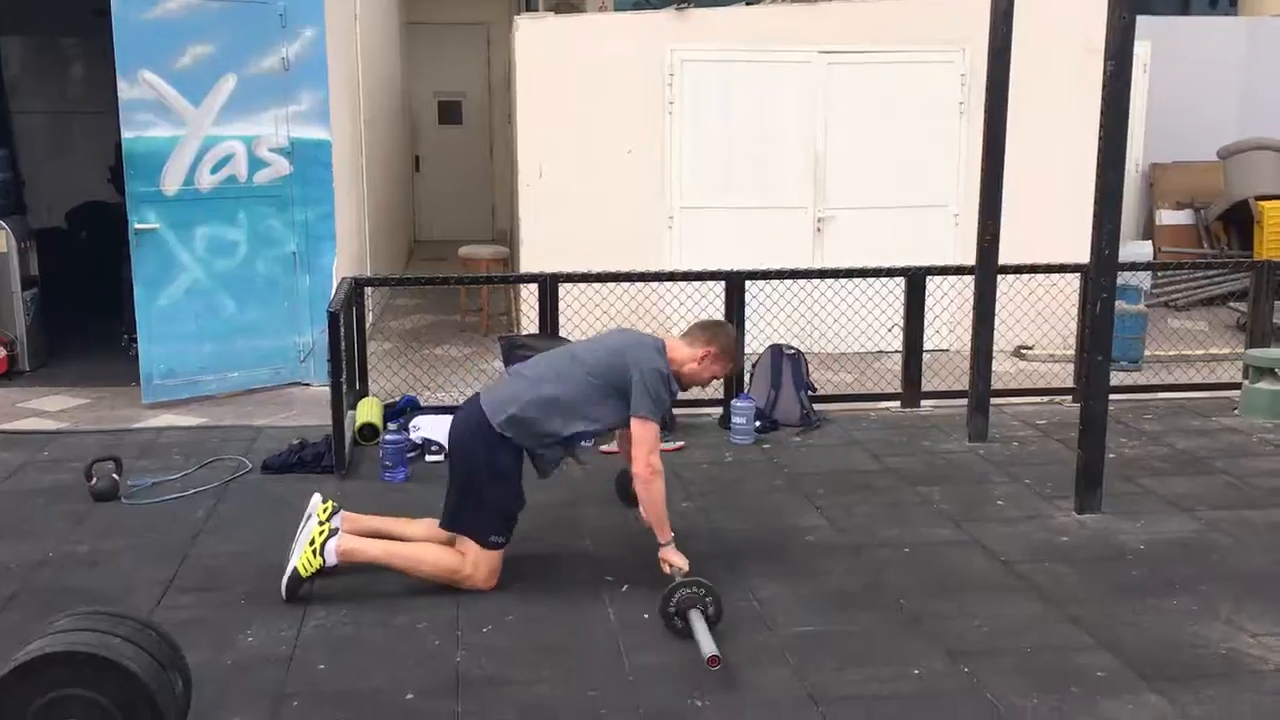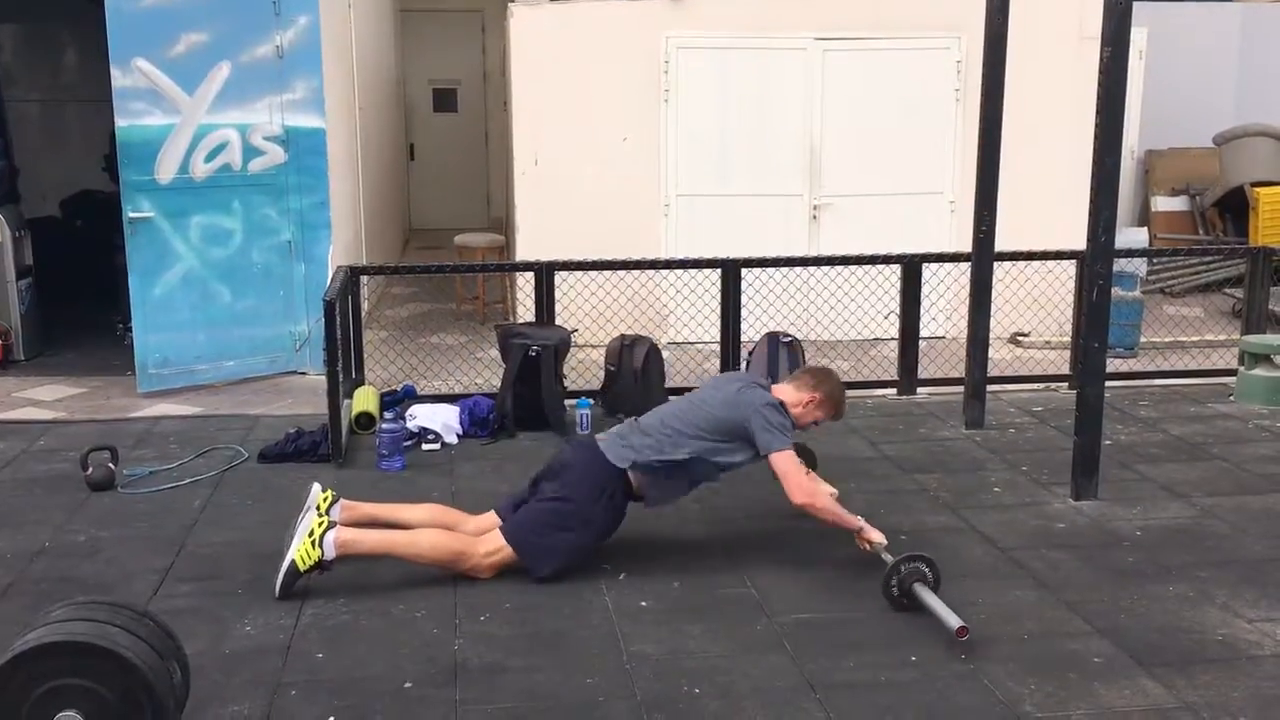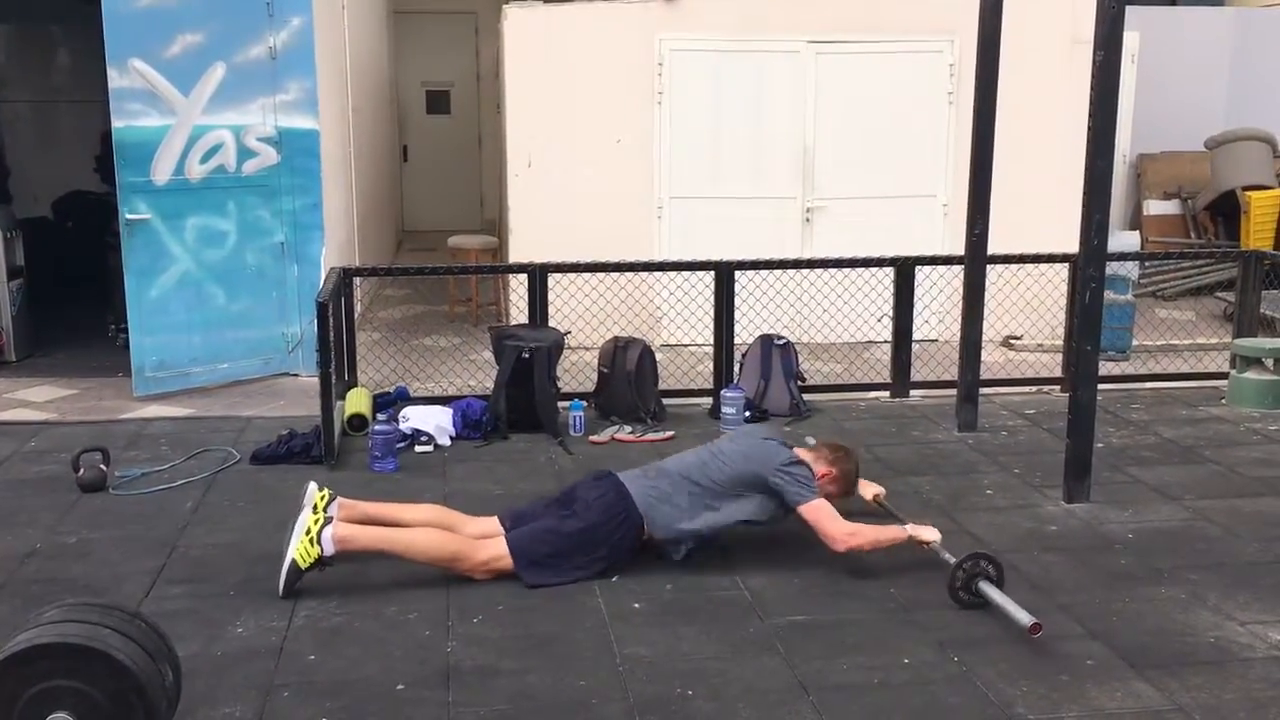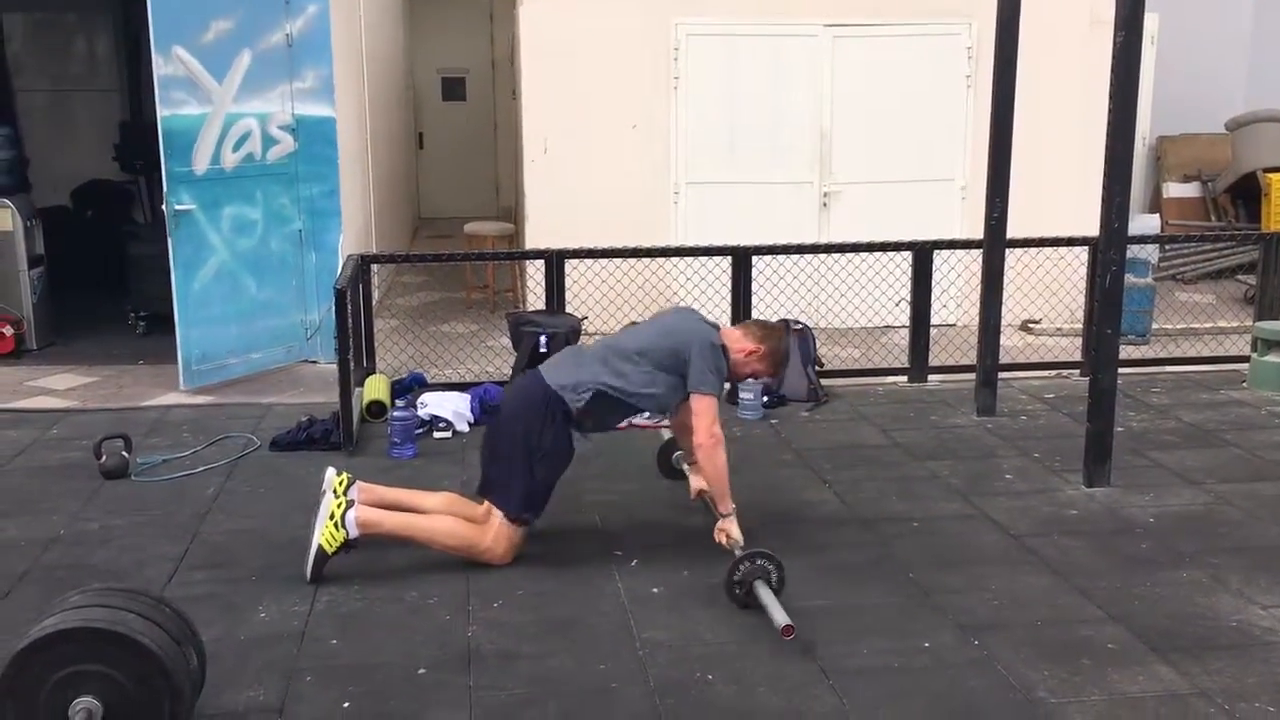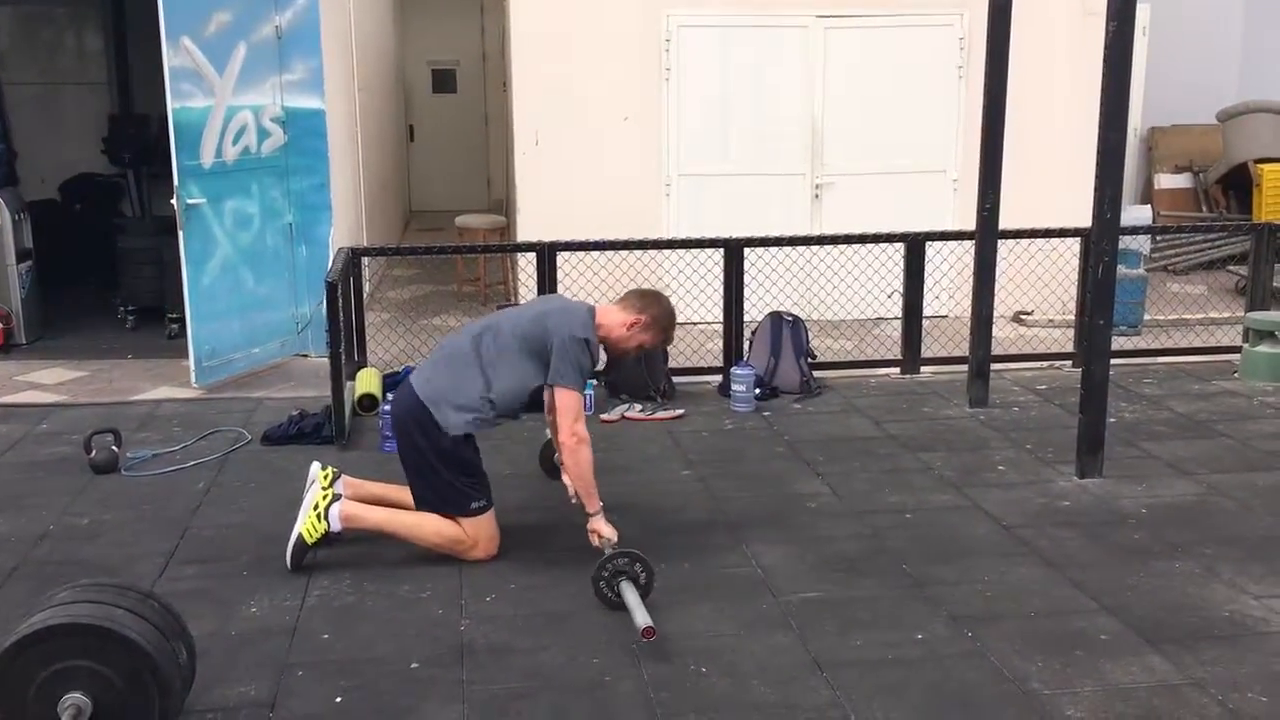
dt=1s
person 1, frame 1
left shoulder: (640, 350)
right shoulder: (653, 370)
left elbow: (629, 436)
right elbow: (647, 467)
left wrist: (645, 500)
right wrist: (666, 543)
left hip: (486, 419)
right hip: (494, 432)
left knee: (463, 539)
right knee: (477, 573)
left ankle: (336, 521)
right ankle: (337, 548)
person 1, frame 2
left shoulder: (743, 385)
right shoulder: (767, 411)
right elbow: (800, 496)
left wrist: (809, 473)
right wrist: (858, 526)
left hip: (588, 458)
right hip: (601, 486)
left knee: (473, 527)
right knee: (479, 558)
left ankle: (335, 510)
right ankle: (333, 540)
person 1, frame 3
left shoulder: (771, 438)
right shoulder: (787, 468)
right elbow: (840, 538)
left wrist: (857, 483)
right wrist: (909, 532)
left hip: (607, 490)
right hip: (617, 520)
left knee: (475, 527)
right knee: (480, 560)
left ankle: (334, 508)
right ankle: (333, 538)
person 1, frame 4
left shoulder: (692, 327)
right shoulder: (710, 348)
left elbow: (680, 409)
right elbow: (708, 437)
left wrist: (694, 470)
right wrist: (726, 514)
left hip: (532, 395)
right hip: (545, 408)
left knee: (486, 514)
right knee: (495, 544)
left ankle: (354, 492)
right ankle: (356, 518)
person 1, frame 5
left shoulder: (570, 315)
right shoulder: (576, 336)
left elbow: (554, 405)
right elbow: (573, 434)
left wrist: (565, 467)
right wrist: (595, 513)
left hip: (425, 398)
right hip: (435, 410)
left knee: (449, 504)
right knee: (479, 543)
left ankle: (337, 486)
right ankle: (338, 512)
